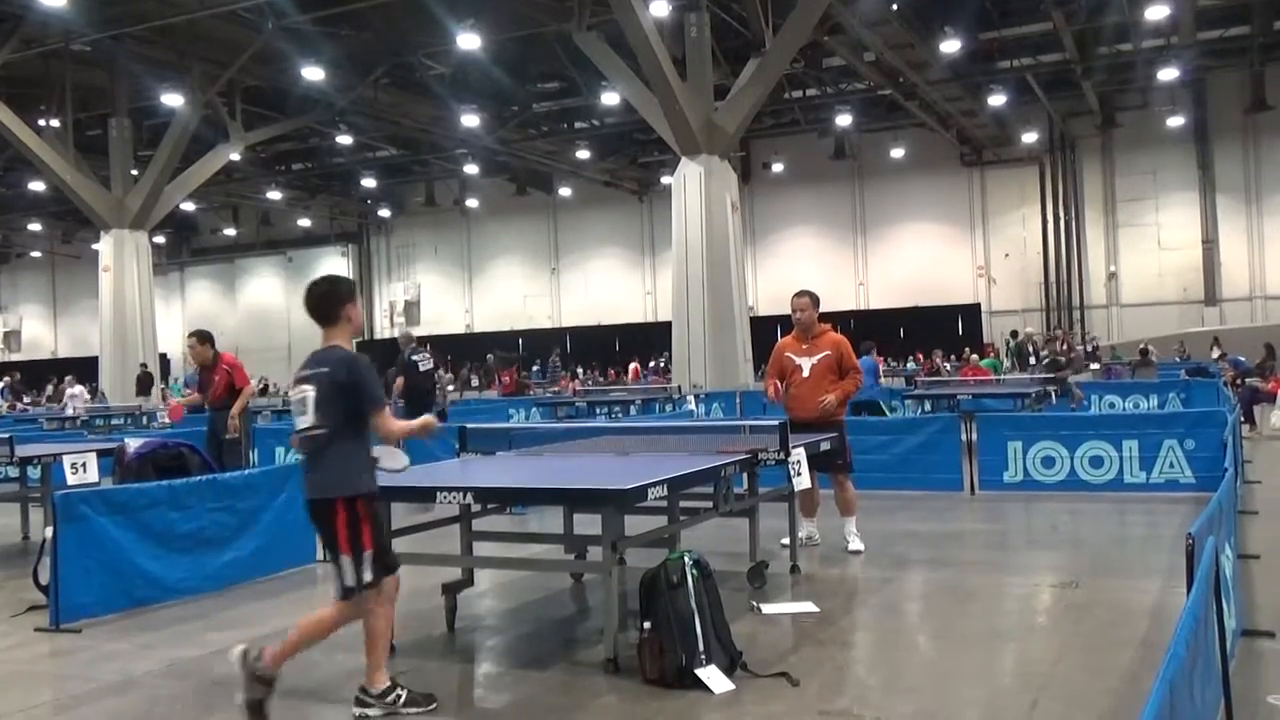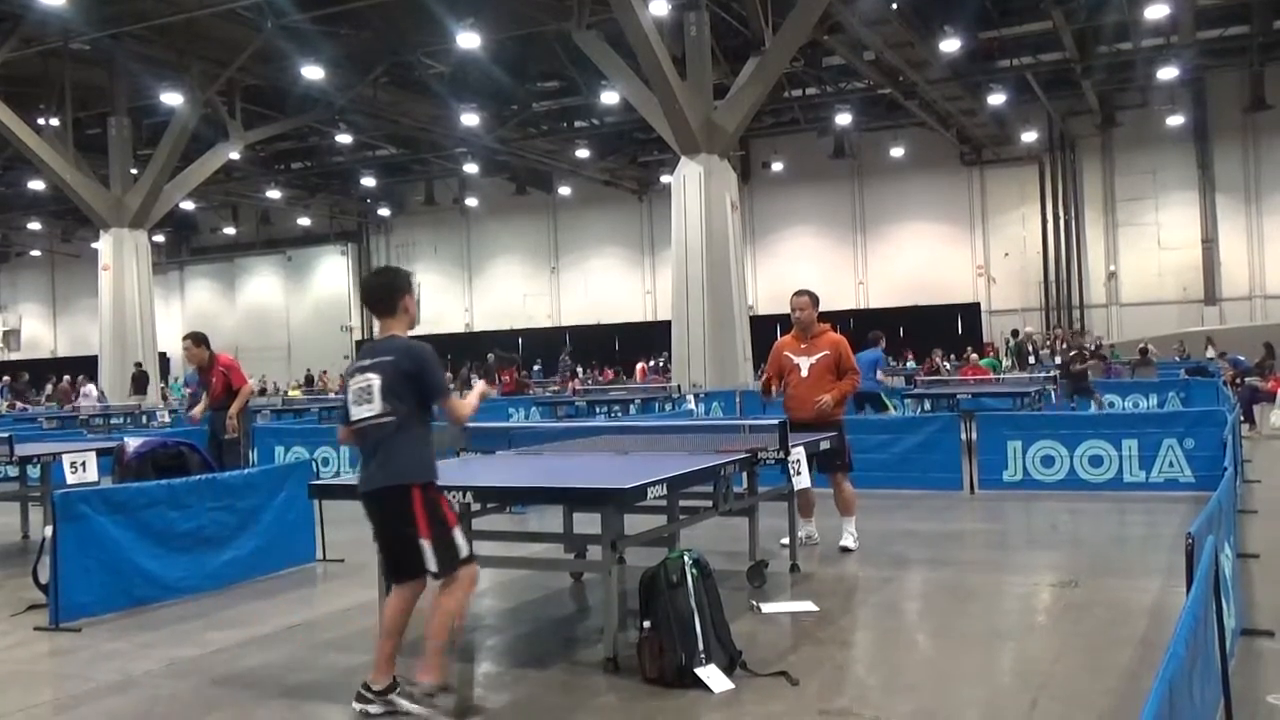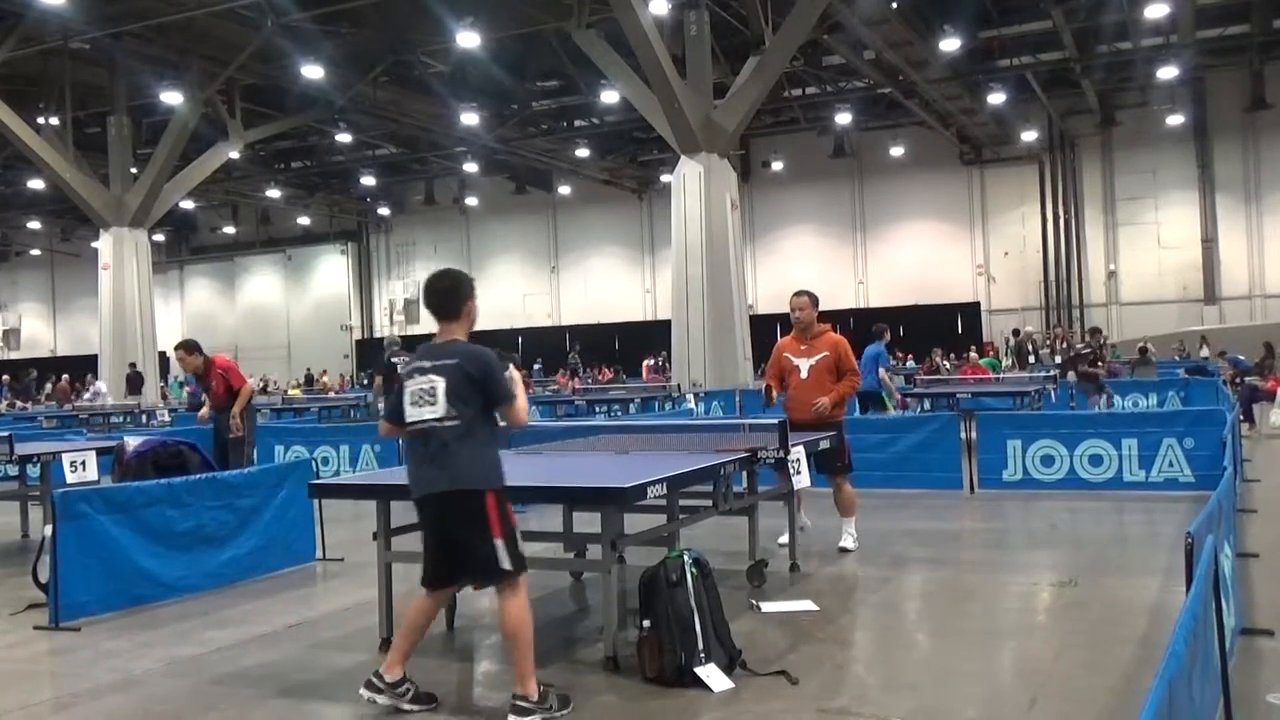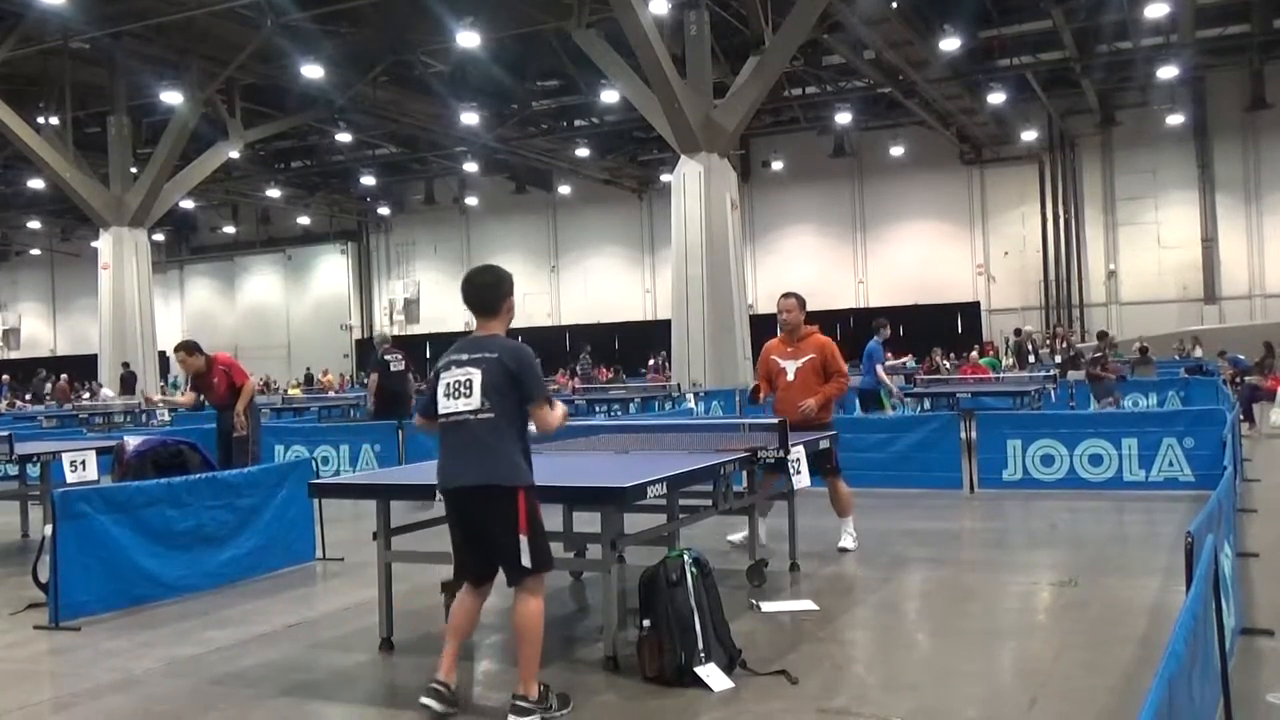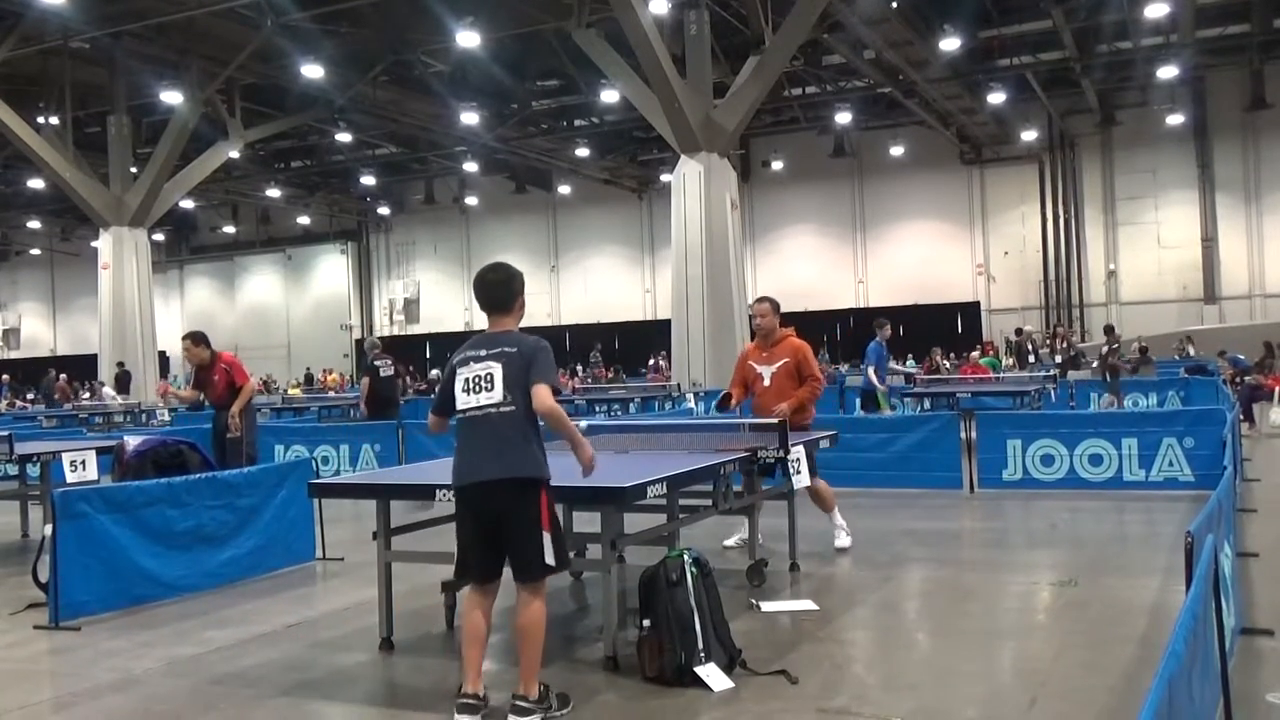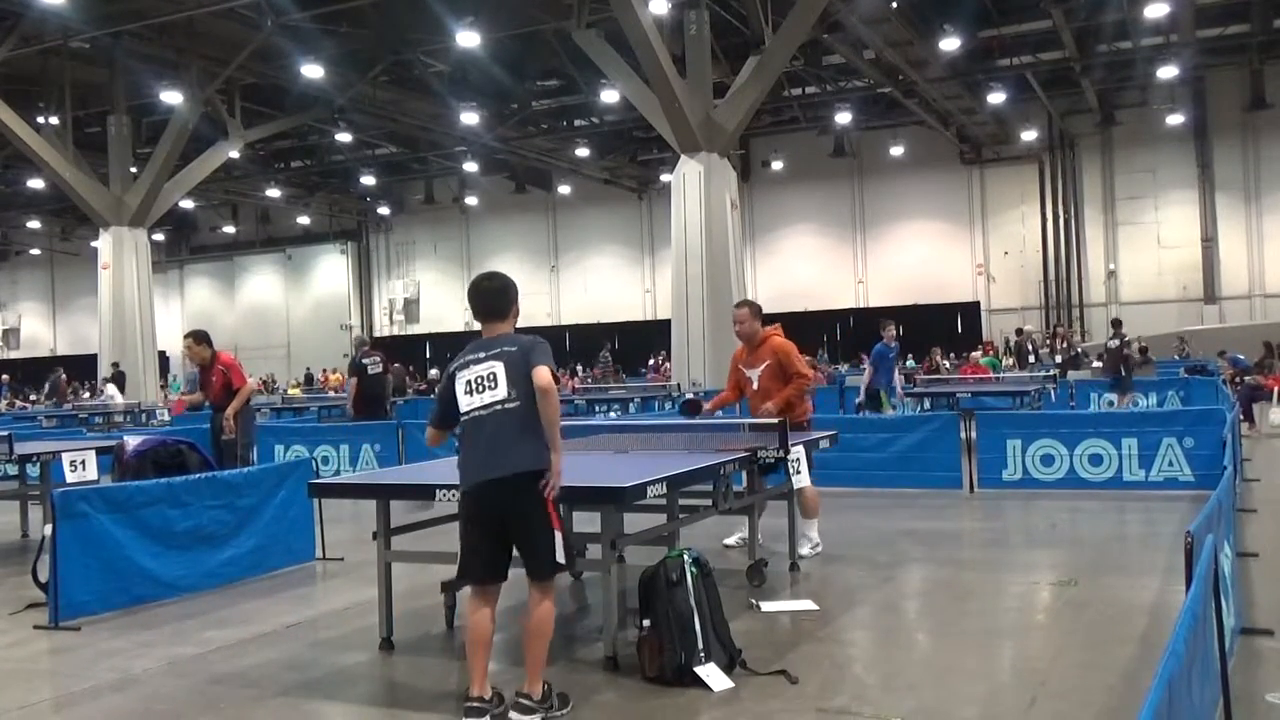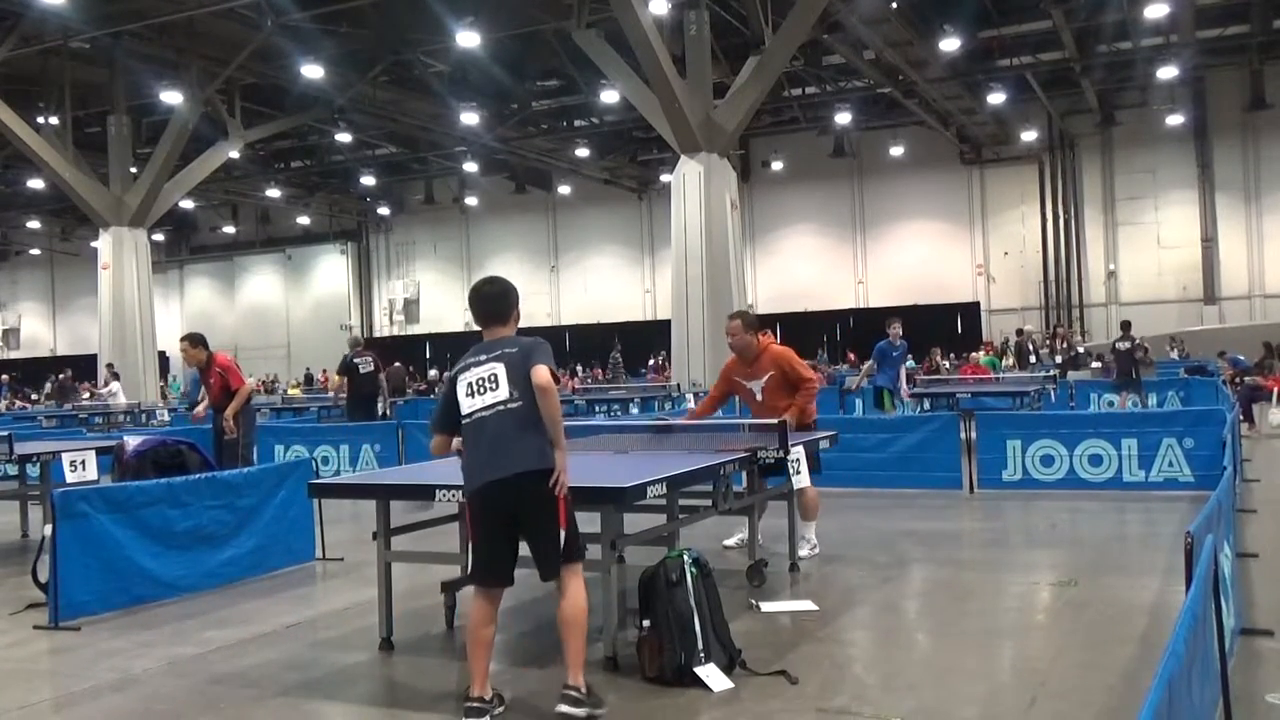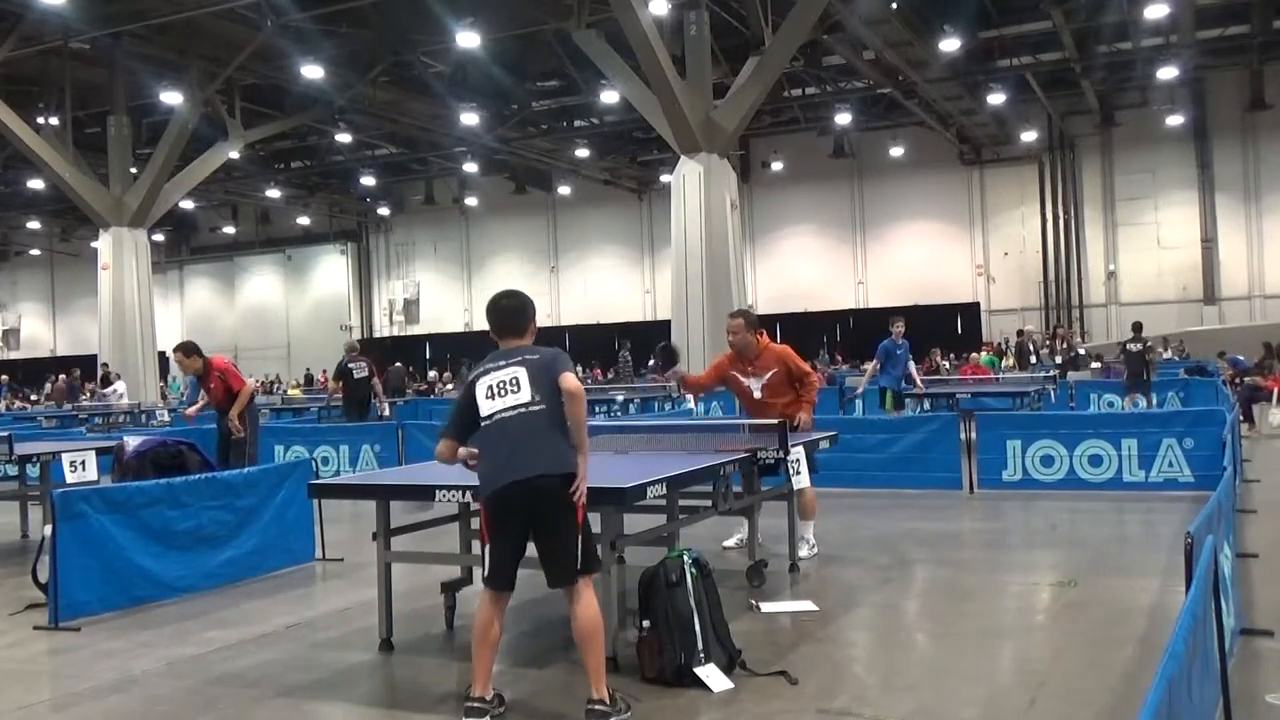
dt=0.2s
person 1, frame 1
left shoulder: (310, 368)
right shoulder: (351, 363)
left elbow: (302, 440)
right elbow: (388, 431)
right wrist: (422, 423)
left hip: (326, 490)
right hip: (344, 495)
left knee: (384, 585)
right knee: (354, 602)
right ankle: (261, 661)
person 1, frame 2
left shoulder: (360, 362)
right shoulder: (414, 353)
left elbow: (345, 433)
right elbow: (458, 414)
right wrist: (476, 392)
left hip: (374, 486)
right hip: (409, 483)
left knee: (406, 583)
right knee: (460, 574)
right ankle: (427, 680)
person 1, frame 3
left shoulder: (411, 365)
right shoulder: (479, 359)
left elbow: (387, 428)
right elbow: (517, 418)
right wrist: (516, 385)
left hip: (428, 491)
right hip: (473, 488)
left knee: (437, 588)
right knee: (512, 585)
left ankle: (388, 675)
person 1, frame 4
left shoulder: (447, 360)
right shoulder: (516, 355)
left elbow: (422, 421)
right elbow: (545, 422)
right wrist: (560, 411)
left hip: (455, 485)
right hip: (503, 483)
left knee: (474, 584)
right knee: (528, 584)
left ankle: (443, 682)
person 1, frame 5
left shoulder: (460, 357)
right shoulder: (532, 348)
left elbow: (435, 421)
right elbow: (544, 404)
right wrist: (579, 442)
left hip: (470, 483)
right hip: (521, 479)
left knee: (480, 588)
right knee: (532, 586)
person 1, frame 6
left shoulder: (458, 365)
right shoulder: (530, 346)
left elbow: (434, 435)
right elbow: (543, 385)
right wrist: (556, 450)
left hip: (477, 485)
right hip: (528, 476)
left knee: (483, 590)
right knee: (543, 585)
person 1, frame 7
left shoulder: (461, 369)
right shoulder: (531, 348)
left elbow: (438, 444)
right elbow: (543, 383)
right wrist: (560, 449)
left hip: (482, 484)
right hip: (534, 473)
left knee: (486, 589)
right knee: (569, 574)
person 1, frame 8
left shoulder: (477, 378)
right shoulder: (551, 357)
left elbow: (444, 451)
right elbow: (573, 389)
left wrist: (470, 455)
right wrist: (582, 455)
left hip: (499, 487)
right hip: (553, 478)
left knee: (495, 590)
right knee: (580, 586)
person 2, frame 1
left shoulder: (837, 342)
right shoulder: (783, 346)
left elbow: (855, 375)
right elbow: (772, 376)
left wrist: (837, 395)
right wrist: (772, 389)
left hip: (830, 422)
right hip: (797, 423)
left knee: (840, 477)
left ankle: (851, 533)
right ankle: (809, 531)
person 2, frame 2
left shoulder: (836, 342)
right shoulder: (782, 345)
left elbow: (852, 376)
right elbow: (771, 375)
left wrist: (834, 396)
right wrist: (770, 387)
left hip: (828, 422)
right hip: (795, 423)
left knee: (839, 477)
left ankle: (849, 532)
right ankle: (807, 531)
person 2, frame 3
left shoulder: (836, 342)
right shoulder: (783, 346)
left elbow: (852, 377)
right elbow: (773, 377)
left wrist: (832, 398)
right wrist: (772, 391)
left hip: (828, 423)
right hip: (793, 423)
left knee: (839, 479)
left ankle: (849, 532)
right ankle: (798, 522)
person 2, frame 4
left shoulder: (823, 344)
right shoulder: (770, 348)
left elbow: (841, 379)
right elbow: (763, 380)
left wrist: (818, 401)
right wrist: (761, 393)
left hip: (816, 425)
left knee: (832, 479)
right knee: (765, 477)
left ankle: (848, 532)
right ankle: (756, 531)
person 2, frame 5
left shoulder: (797, 348)
right shoulder: (748, 353)
left elbow: (815, 383)
right elbow: (738, 386)
left wrist: (791, 404)
right wrist: (733, 398)
left hip: (795, 427)
left knee: (810, 481)
left ankle: (840, 526)
right ankle: (748, 532)
person 2, frame 6
left shoulder: (780, 346)
right shoulder: (739, 356)
left elbow: (803, 379)
right elbow: (734, 390)
left wrist: (777, 403)
right wrist: (712, 404)
left hip: (793, 422)
left ankle: (811, 537)
right ankle: (750, 531)
person 2, frame 7
left shoulder: (780, 355)
right shoulder: (731, 367)
left elbow: (810, 383)
right elbow: (713, 399)
left wrist: (793, 412)
right wrist: (687, 420)
left hip: (798, 425)
left ankle: (809, 539)
right ankle: (749, 532)
person 2, frame 8
left shoulder: (780, 354)
right shoulder: (727, 363)
left elbow: (809, 378)
right elbow: (702, 383)
left wrist: (806, 408)
right wrist: (683, 378)
left hip: (794, 425)
left ankle: (808, 539)
right ankle: (747, 532)
